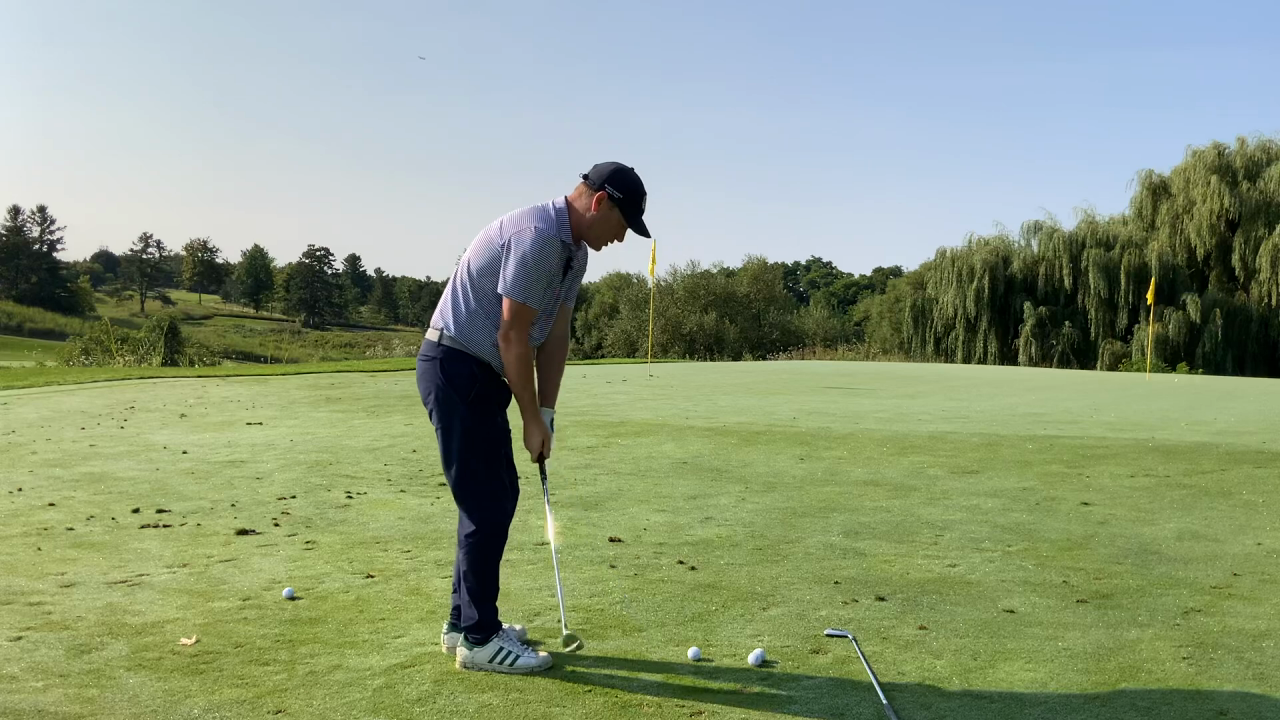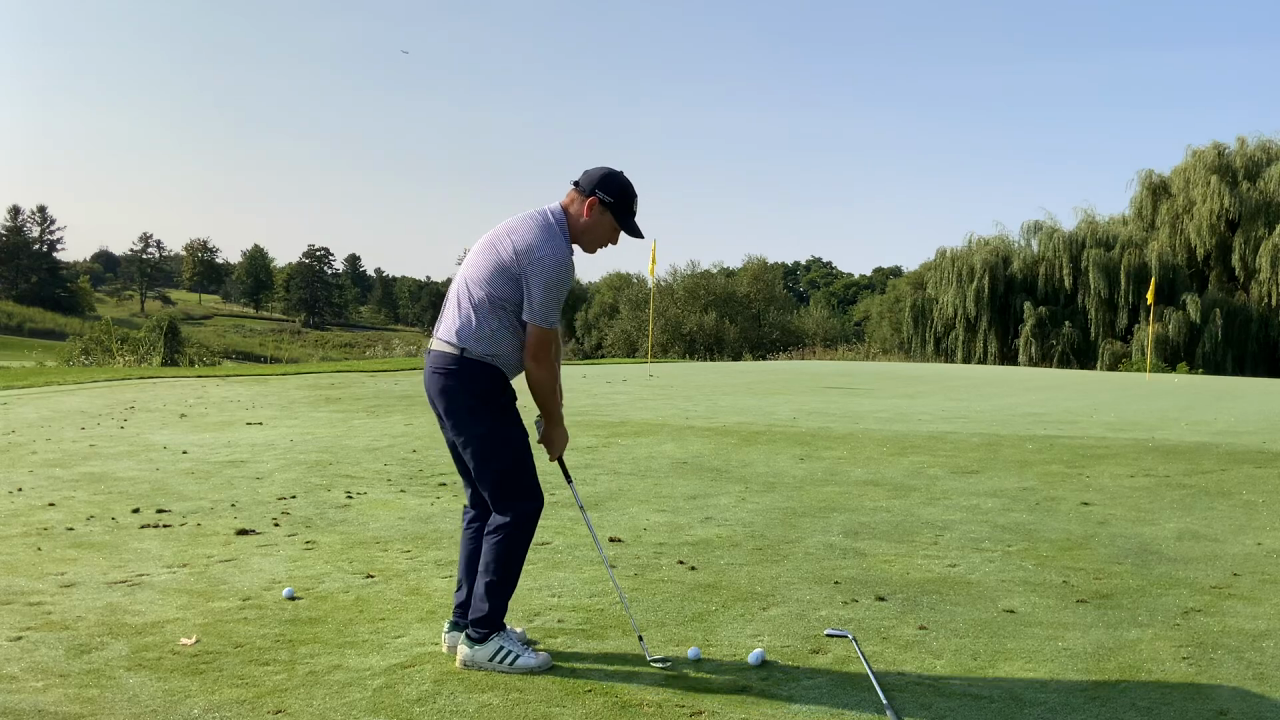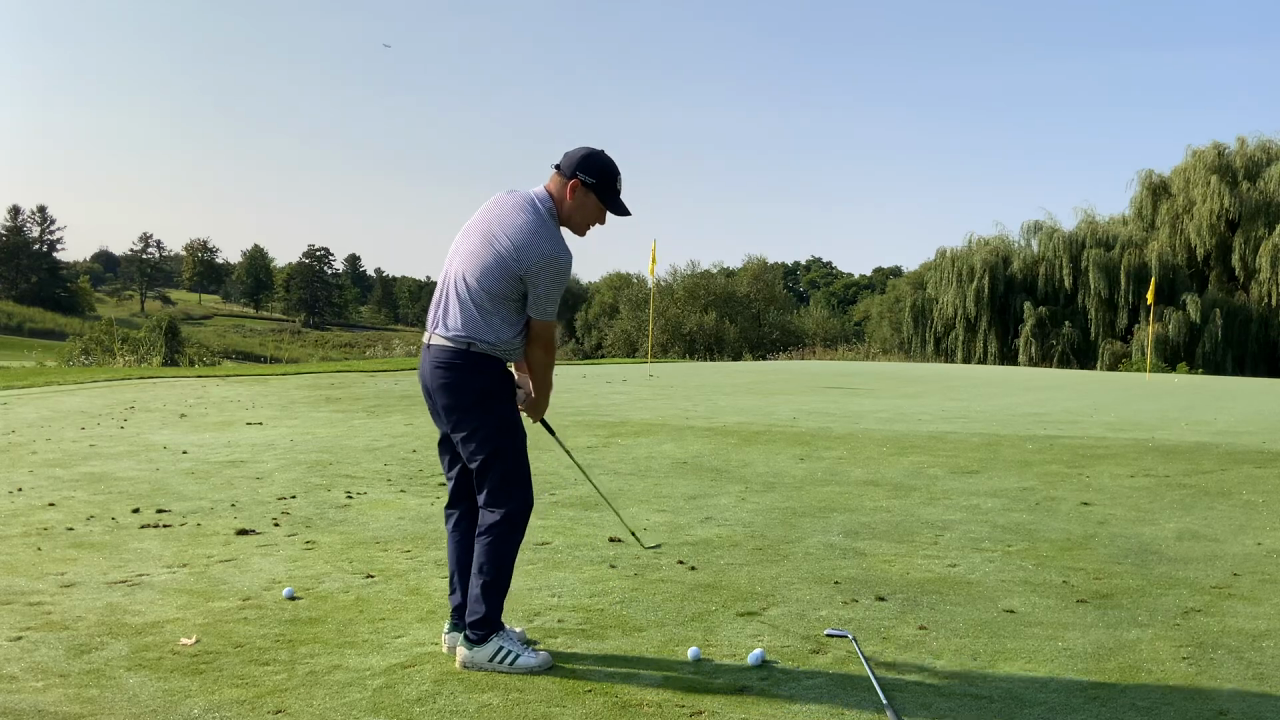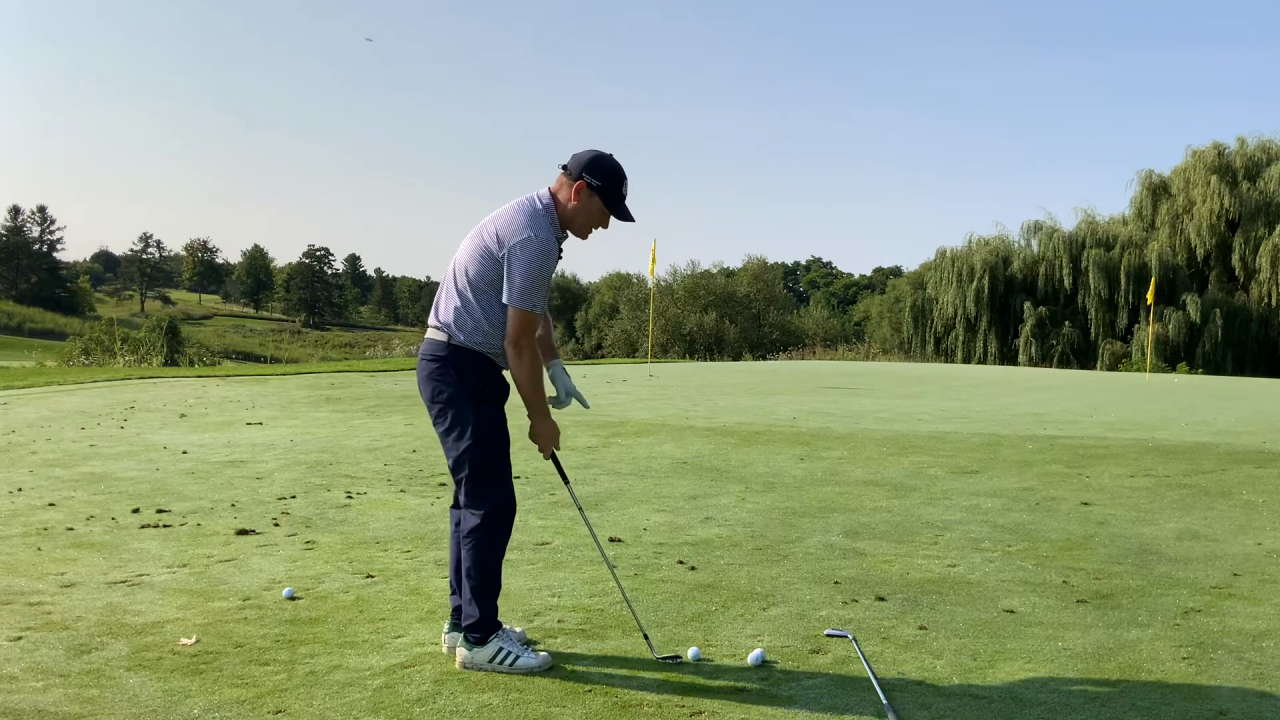
dt=0.7s
person 1, frame 1
left shoulder: (571, 251)
right shoulder: (538, 235)
left elbow: (555, 336)
right elbow: (512, 334)
left wrist: (546, 411)
right wrist: (531, 420)
left hip: (475, 374)
right hip: (457, 370)
left knee: (491, 497)
right knee: (487, 503)
left ankle: (465, 622)
right ankle: (479, 638)
person 1, frame 2
left shoulder: (534, 227)
right shoulder: (553, 257)
left elbow: (538, 343)
right elbow: (539, 353)
left wrist: (549, 417)
right wrist: (555, 427)
left hip: (449, 370)
right hip: (472, 380)
left knee: (488, 501)
right knee: (518, 504)
left ankle: (465, 620)
right ankle: (481, 636)
person 1, frame 3
left shoulder: (507, 201)
right shoulder: (550, 250)
right elbow: (541, 339)
left wrist: (519, 371)
right wrist: (540, 395)
left hip: (439, 360)
right hip: (473, 372)
left knee: (468, 497)
right knee: (506, 501)
left ankle: (464, 622)
right ankle: (480, 637)
person 1, frame 4
left shoulder: (534, 220)
right shoulder: (534, 237)
left elbow: (535, 314)
right elbow: (518, 342)
left wrist: (558, 370)
right wrist: (541, 417)
left hip: (457, 366)
right hip: (461, 370)
left knee: (475, 498)
right knee: (491, 502)
left ankle: (465, 621)
right ankle: (479, 637)
